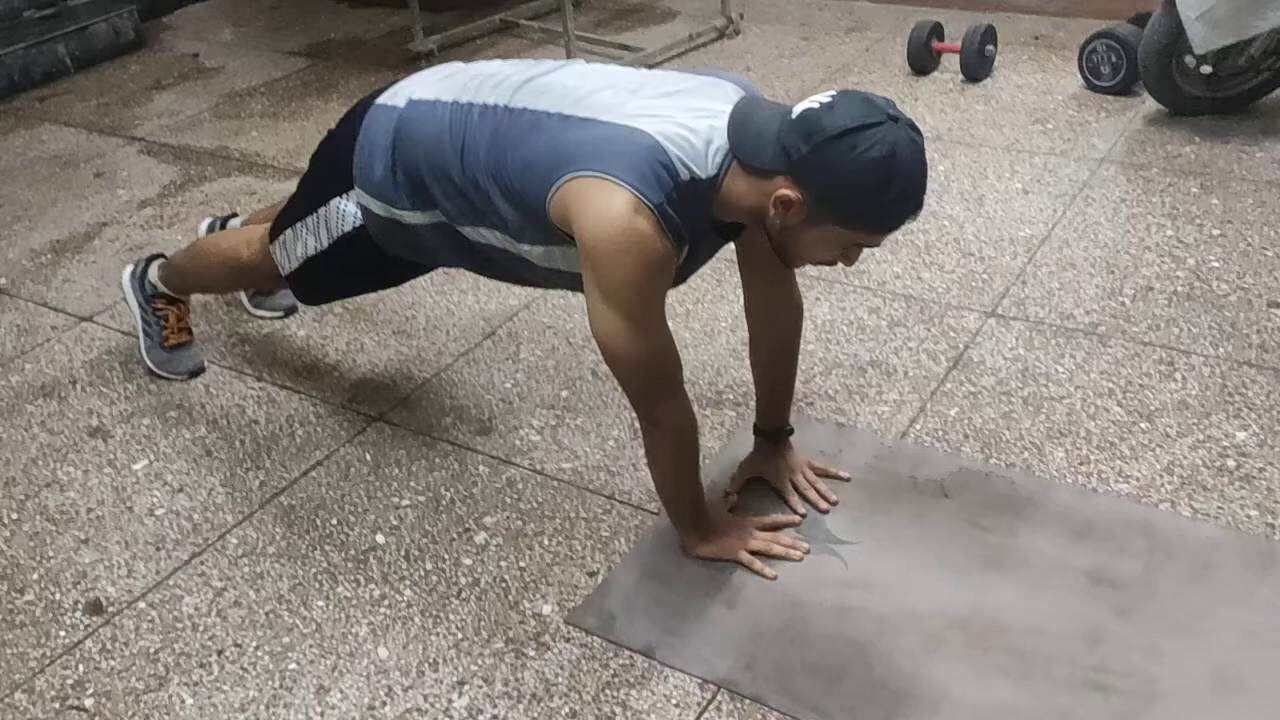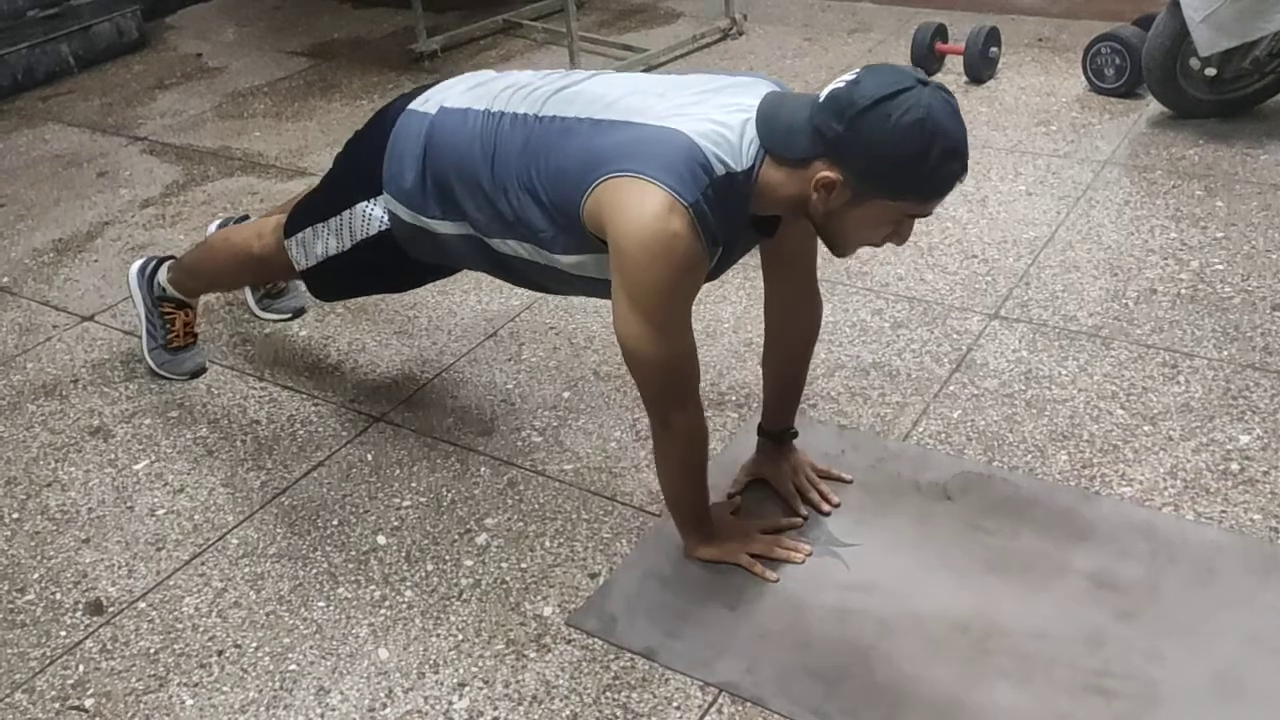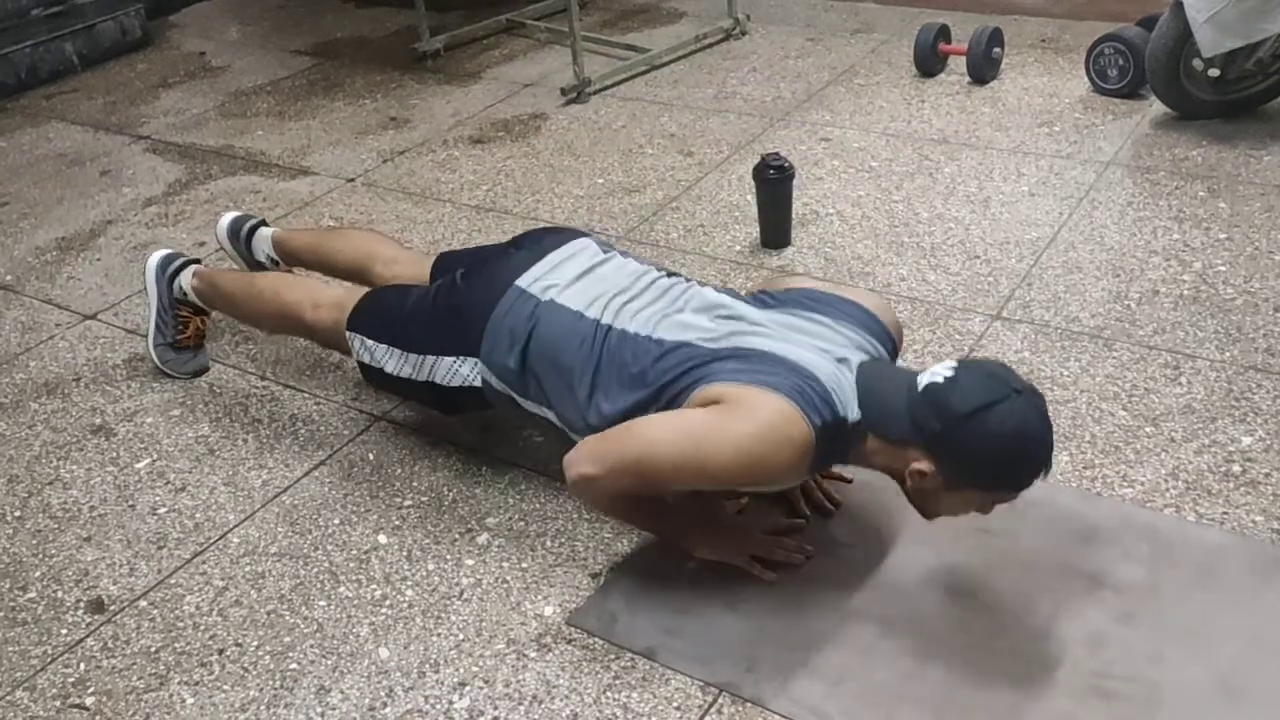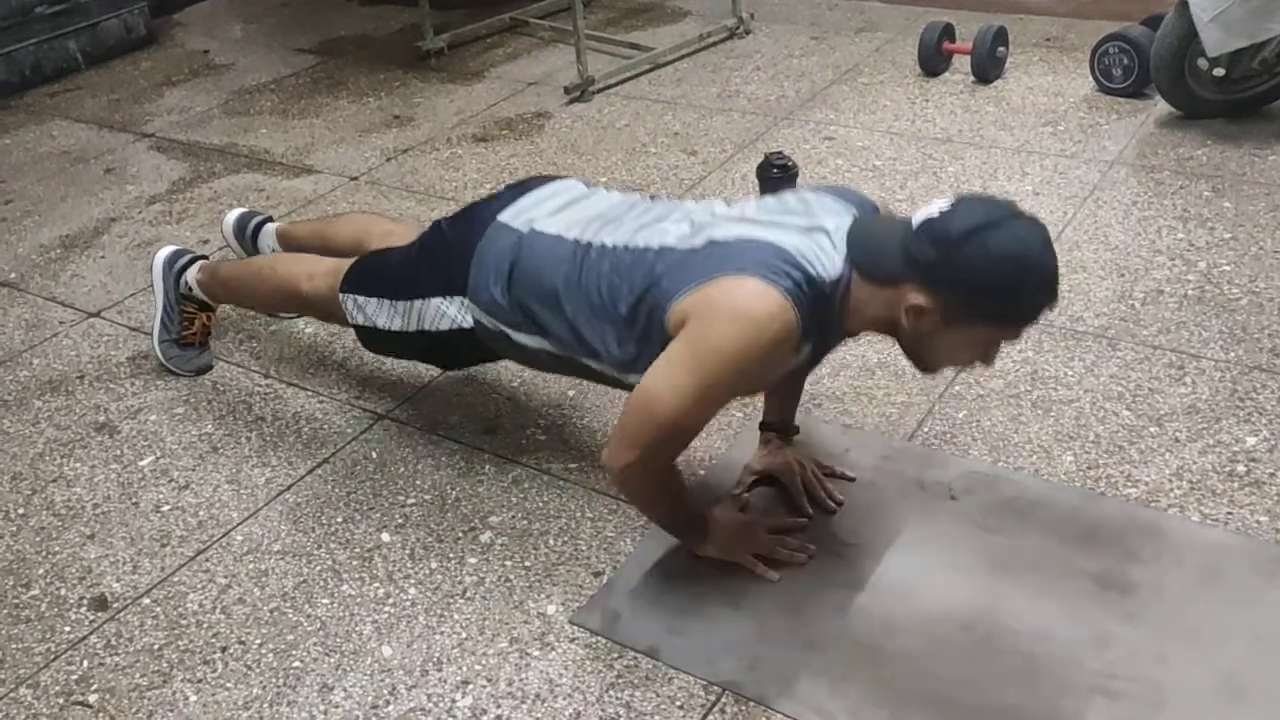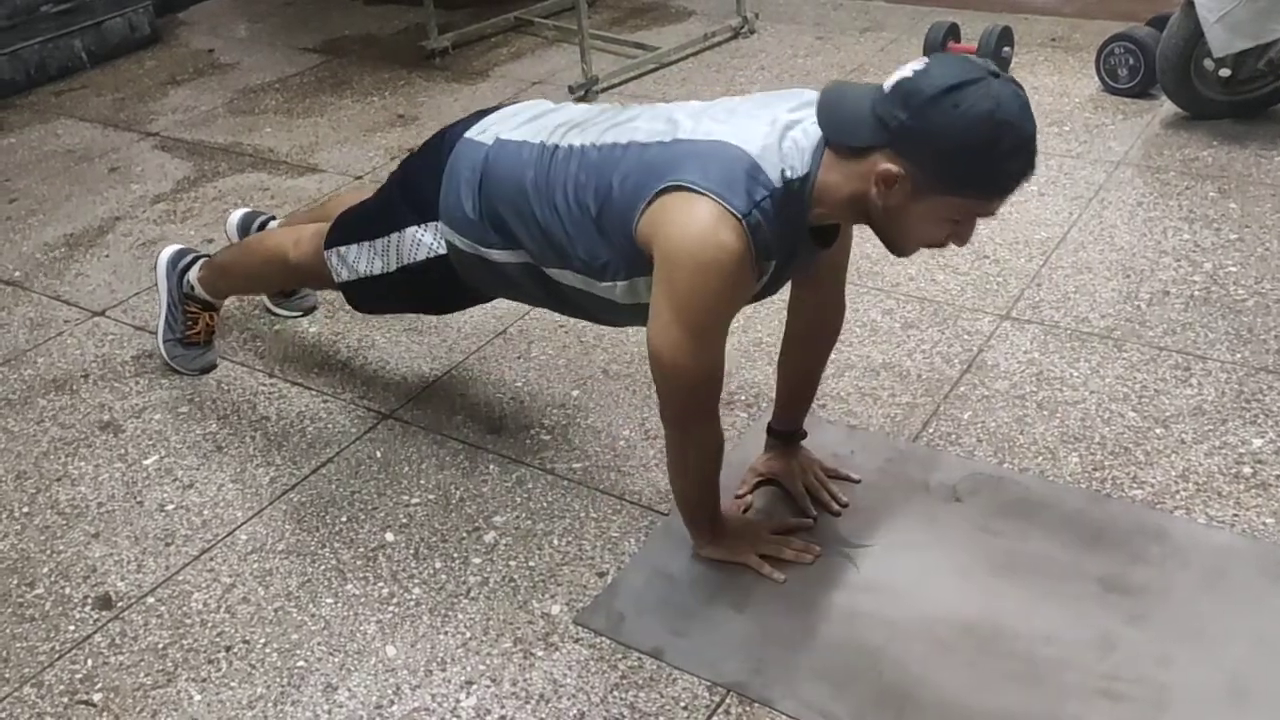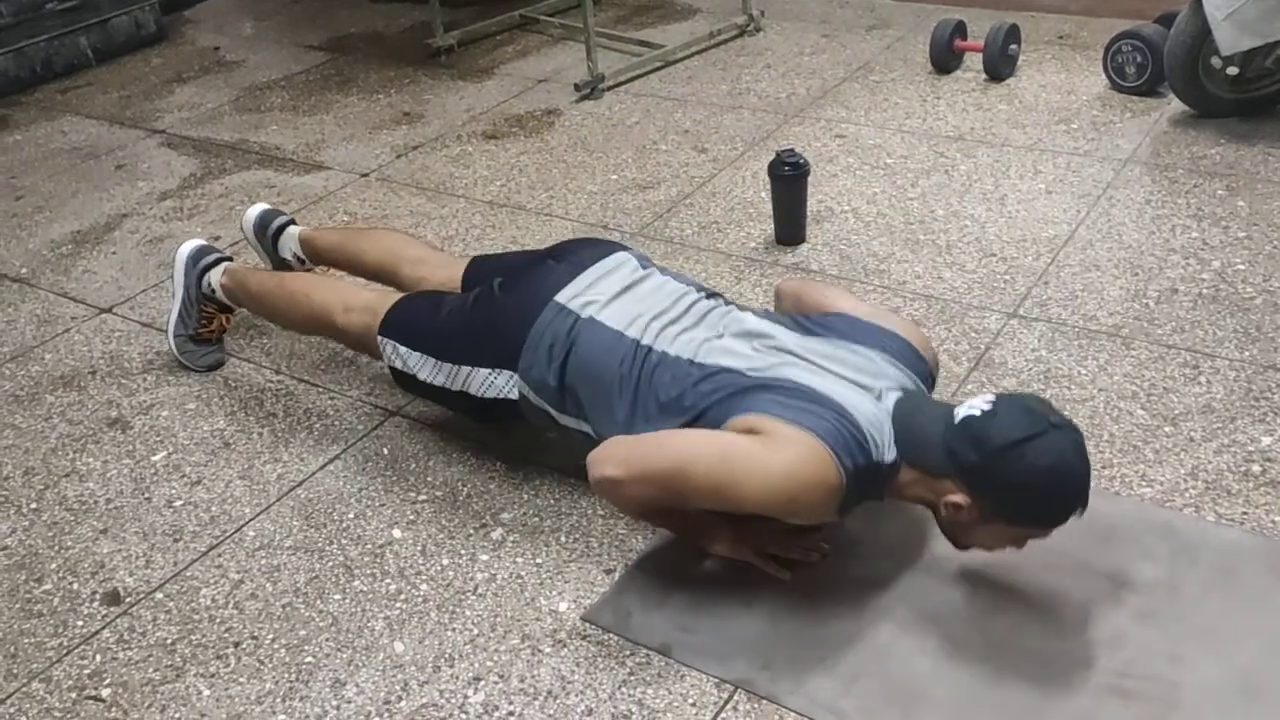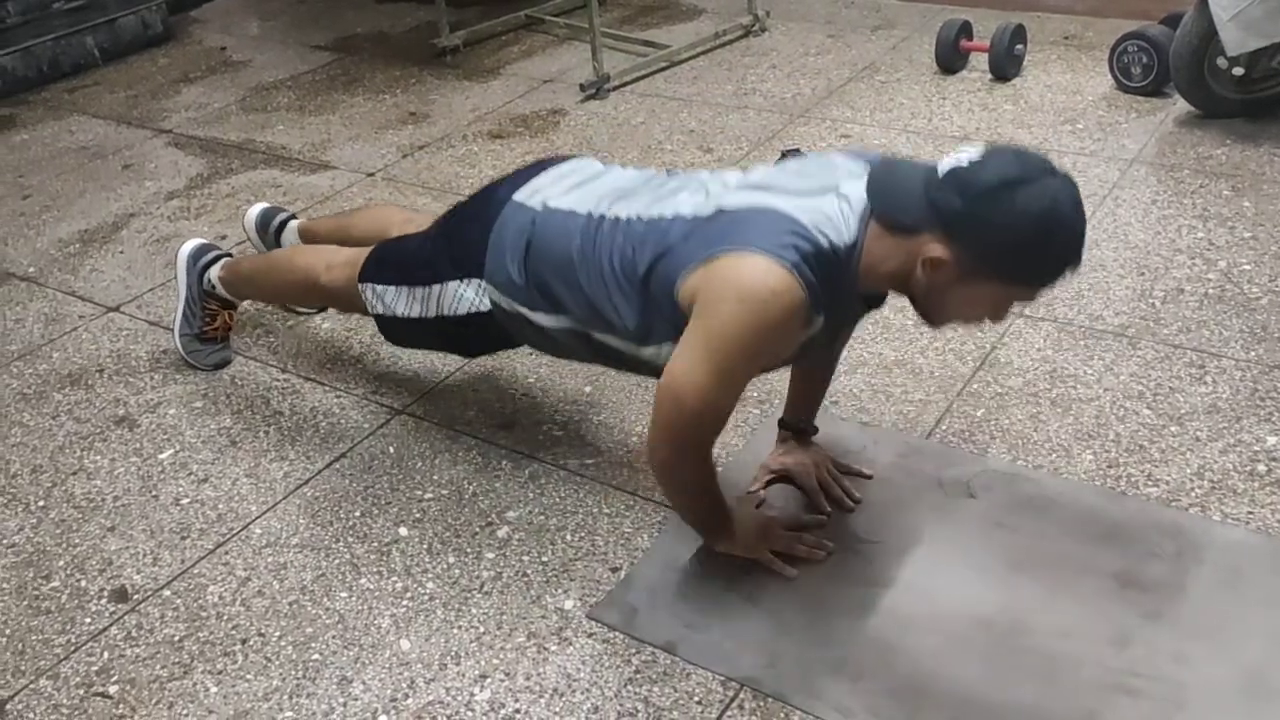
dt=0.7s
person 1, frame 1
left shoulder: (767, 138)
right shoulder: (626, 217)
left elbow: (774, 297)
right elbow: (659, 406)
left wrist: (774, 441)
right wrist: (699, 529)
left hip: (461, 120)
right hip: (396, 158)
left knee: (301, 235)
right knee: (277, 257)
left ankle: (236, 226)
right ankle: (158, 282)
person 1, frame 2
left shoulder: (795, 132)
right shoulder: (662, 219)
left elbow: (794, 300)
right elbow: (672, 409)
left wrist: (777, 442)
right wrist: (702, 532)
left hip: (489, 123)
right hip: (422, 166)
left knee: (316, 226)
right knee: (287, 248)
left ankle: (243, 230)
right ankle: (167, 283)
person 1, frame 3
left shoulder: (872, 326)
right shoulder: (778, 437)
right elbow: (591, 468)
right wrist: (702, 532)
left hip: (578, 268)
right hip: (512, 335)
left knee: (406, 273)
right knee: (336, 317)
left ankle: (262, 236)
right ankle: (188, 280)
person 1, frame 4
left shoulder: (869, 229)
right shoulder: (762, 316)
right elbow: (628, 457)
left wrist: (779, 438)
right wrist: (706, 533)
left hip: (564, 215)
right hip: (499, 275)
left knee: (400, 243)
right knee: (335, 289)
left ankle: (268, 232)
right ankle: (194, 279)
person 1, frame 5
left shoulder: (842, 132)
right shoulder: (714, 233)
left elbow: (819, 293)
right elbow: (689, 414)
left wrist: (787, 443)
right wrist: (714, 530)
left hip: (536, 146)
right hip: (470, 199)
left knee: (367, 220)
right knee: (324, 257)
left ankle: (267, 222)
right ankle: (197, 276)
person 1, frame 6
left shoulder: (909, 358)
right shoulder: (810, 475)
left elbow: (794, 292)
right elbow: (614, 468)
right wrist: (717, 533)
left hip: (615, 282)
right hip: (549, 346)
left knee: (435, 277)
right knee: (370, 320)
left ankle: (289, 236)
right ankle: (216, 280)
person 1, frame 7
left shoulder: (889, 198)
right shoulder: (765, 288)
right elbow: (670, 450)
left wrist: (799, 435)
right wrist: (725, 531)
left hip: (579, 198)
right hip: (513, 258)
left knee: (417, 238)
right knee: (356, 283)
left ankle: (289, 228)
right ankle: (216, 274)
